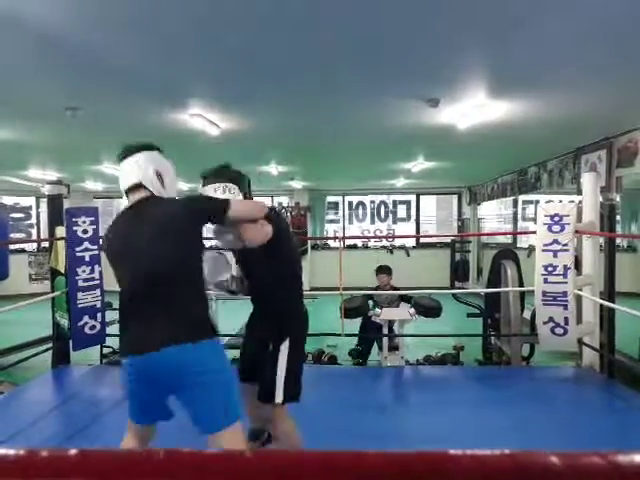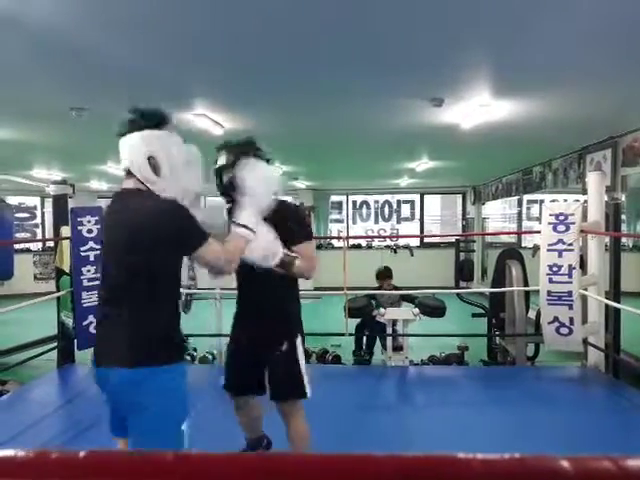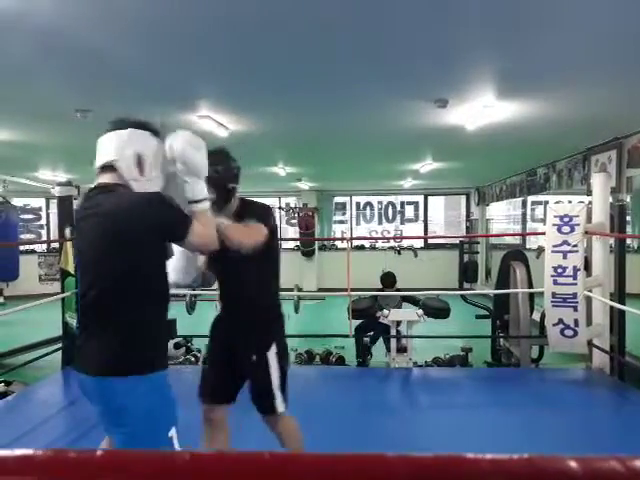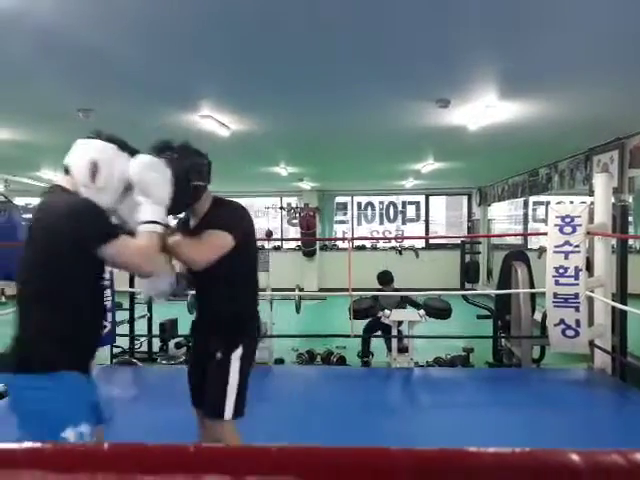
dt=0.3s
person 1, frame 1
left shoulder: (113, 234)
right shoulder: (184, 209)
right elbow: (258, 210)
right wrist: (229, 203)
left hip: (138, 353)
right hip: (190, 346)
left knee: (137, 435)
right knee: (231, 442)
person 1, frame 2
left shoulder: (118, 209)
right shoulder: (164, 213)
right elbow: (224, 260)
right wrist: (251, 207)
left hip: (110, 358)
right hip: (150, 363)
left knee: (131, 446)
person 1, frame 3
left shoulder: (88, 209)
right shoulder: (146, 207)
right elbow: (208, 240)
right wrist: (196, 180)
left hip: (92, 365)
right hip: (129, 369)
left knee: (122, 440)
person 1, frame 4
left shoulder: (57, 209)
right shoulder: (77, 211)
right elbow: (145, 262)
right wrist: (153, 203)
left hip: (58, 365)
right hip: (47, 373)
left knee: (93, 446)
person 2, frame 1
left shoulder: (269, 218)
right shoulder: (240, 229)
left elbow: (251, 238)
left hip: (286, 322)
right hip: (261, 319)
left knee: (274, 406)
right knee: (248, 384)
right ankle: (259, 435)
person 2, frame 2
left shoulder: (288, 214)
left elbow: (308, 268)
left hip: (283, 322)
right hip: (245, 320)
left knee: (289, 405)
right knee: (240, 397)
right ankle: (256, 443)
person 2, frame 3
left shoulder: (258, 214)
left elbow: (243, 242)
right wrist: (188, 272)
left hip: (262, 329)
right hip: (227, 326)
left knee: (273, 413)
right knee: (211, 411)
person 2, frame 4
left shoulder: (231, 214)
right shoulder: (185, 225)
left elbow: (200, 258)
left hip: (236, 330)
right hip: (205, 328)
left knee: (218, 423)
right knee: (205, 416)
